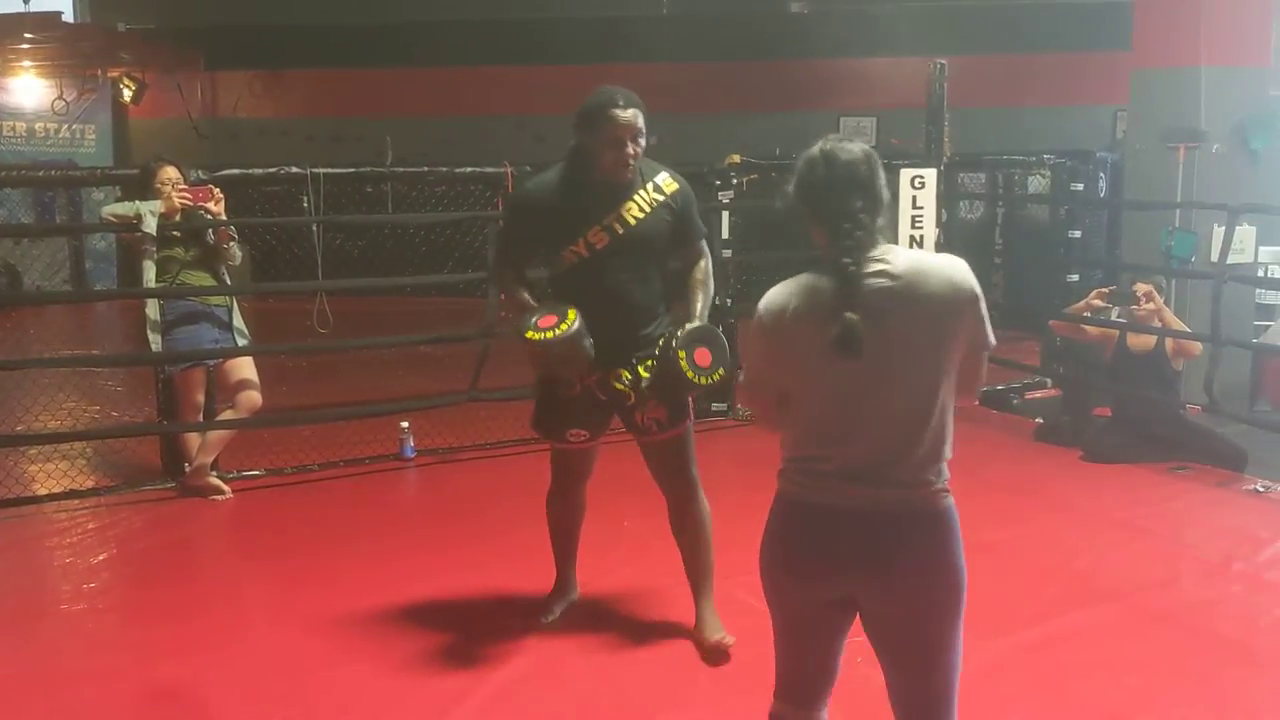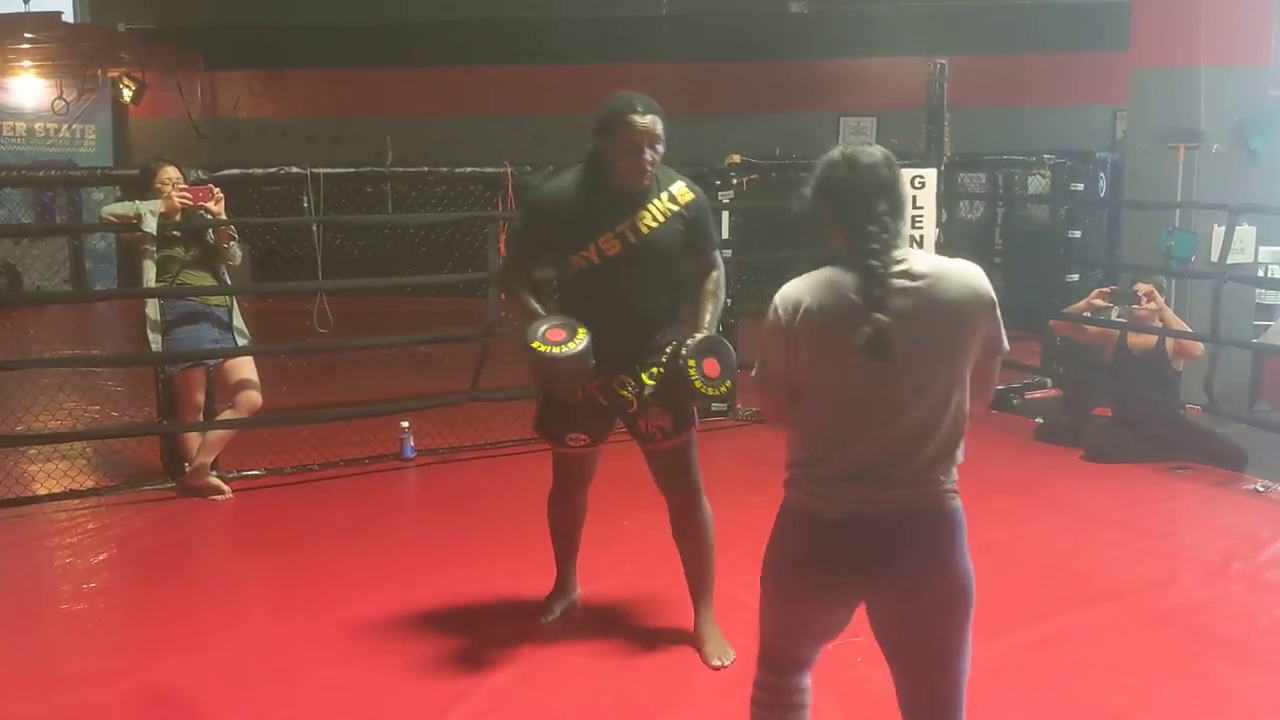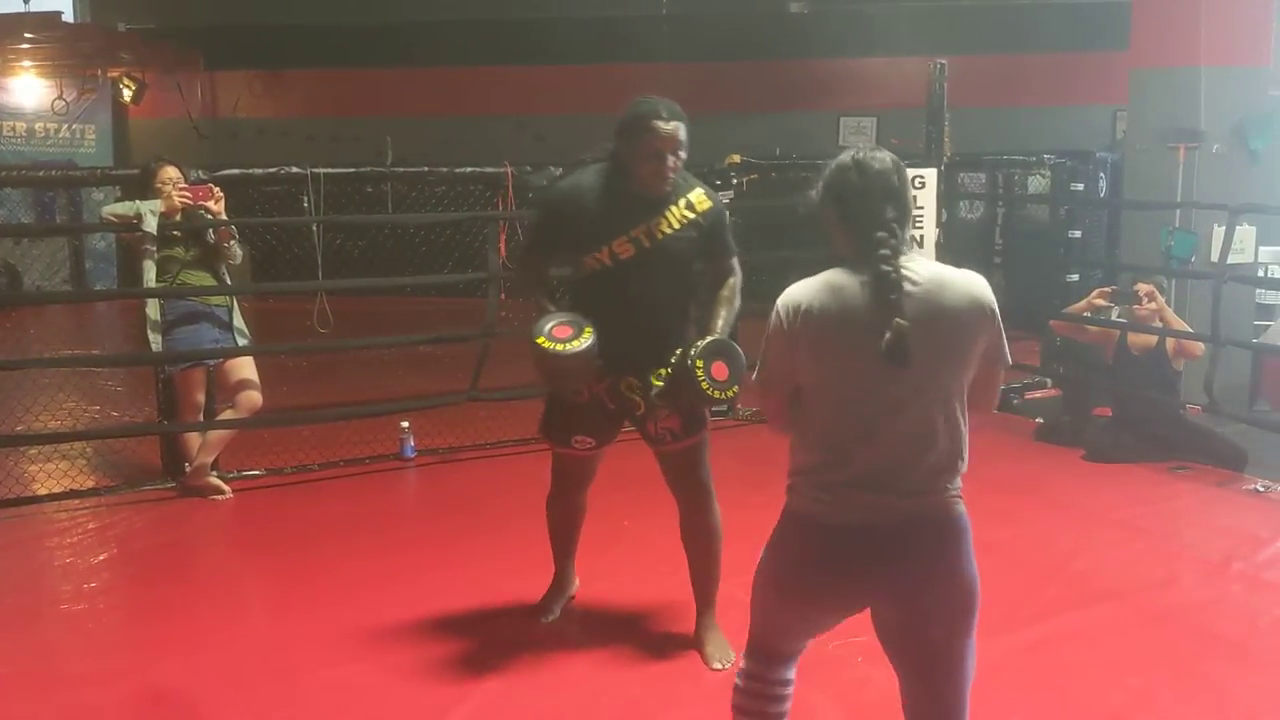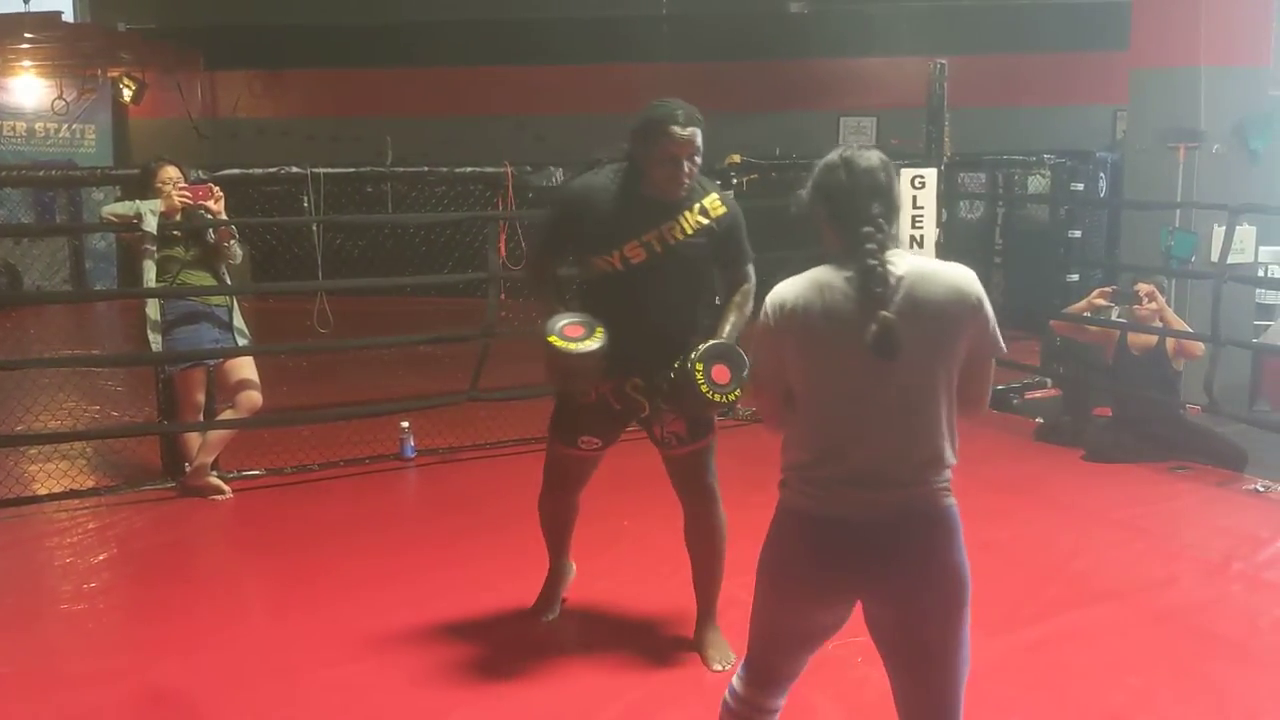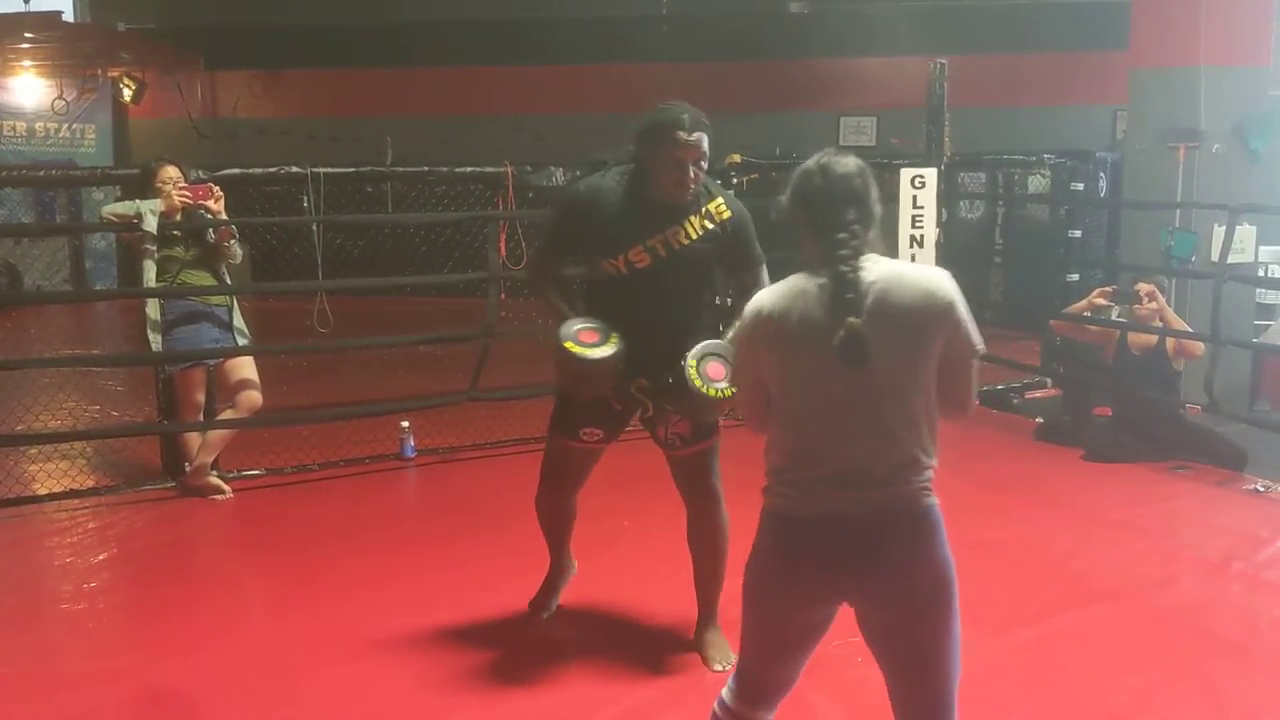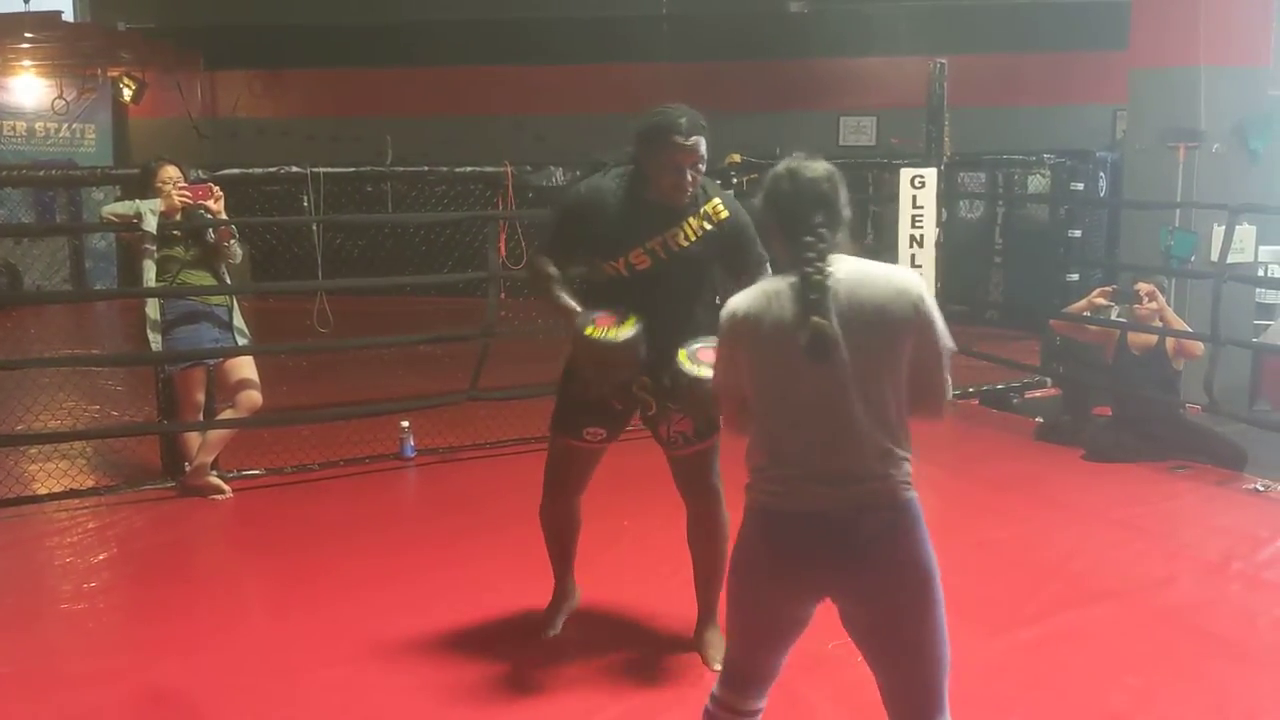
dt=0.1s
person 1, frame 1
left shoulder: (780, 306)
right shoulder: (954, 282)
left elbow: (766, 410)
right elbow: (966, 390)
left hip: (811, 528)
right hip: (917, 531)
person 1, frame 2
left shoulder: (796, 302)
right shoulder: (970, 287)
left elbow: (777, 409)
right elbow: (978, 395)
left hip: (817, 532)
right hip: (924, 533)
left knee: (781, 666)
person 1, frame 3
left shoulder: (800, 304)
right shoulder: (972, 298)
left elbow: (780, 412)
right elbow: (980, 402)
left hip: (820, 535)
right hip: (929, 539)
left knee: (768, 653)
person 1, frame 4
left shoulder: (787, 302)
right shoulder: (960, 290)
left elbow: (773, 410)
right elbow: (974, 400)
left hip: (812, 531)
right hip: (920, 533)
left knee: (766, 672)
person 1, frame 5
left shoulder: (767, 310)
right shoulder: (934, 290)
left elbow: (757, 417)
right elbow: (958, 401)
left hip: (797, 535)
right hip: (903, 532)
person 1, frame 6
left shoulder: (742, 312)
right shoulder: (905, 290)
left elbow: (736, 418)
right elbow: (933, 403)
left hip: (779, 530)
right hip: (882, 527)
person 2, frame 1
left shoulder: (670, 189)
right shoulder: (541, 196)
left elbow: (697, 260)
right elbow: (507, 266)
left wrist: (695, 322)
right wrist: (533, 310)
left hip: (652, 358)
left knee: (681, 481)
right knee: (568, 478)
left ankle: (704, 607)
right ankle: (566, 584)
person 2, frame 2
left shoulder: (685, 198)
right shoulder: (557, 199)
left elbow: (710, 271)
right elbow: (516, 268)
left wrist: (704, 333)
right wrist: (540, 317)
left hip: (659, 365)
left knee: (685, 488)
right knee: (570, 481)
left ankle: (705, 616)
right ankle: (566, 583)
person 2, frame 3
left shoulder: (703, 204)
right shoulder: (574, 196)
left elbow: (727, 276)
right elbow: (532, 262)
left wrist: (715, 337)
right wrist: (552, 314)
left hip: (669, 369)
right hip: (590, 365)
left knee: (695, 490)
right knee: (568, 483)
left ankle: (707, 620)
right ankle: (564, 577)
person 2, frame 4
left shoulder: (718, 208)
right shoulder: (588, 196)
left elbow: (741, 282)
right elbow: (543, 261)
left wrist: (721, 342)
right wrist: (564, 312)
left hip: (676, 372)
right hip: (598, 366)
left knee: (701, 493)
right knee: (560, 482)
left ankle: (708, 623)
right ankle: (558, 571)
person 2, frame 5
left shoulder: (725, 213)
right shoulder: (594, 197)
left elbow: (756, 285)
right elbow: (548, 260)
right wrist: (567, 312)
left hip: (682, 371)
left knee: (703, 493)
right knee: (555, 483)
left ankle: (709, 623)
right ankle: (559, 570)
person 2, frame 6
left shoulder: (723, 213)
right shoulder: (594, 200)
left elbow: (759, 283)
right elbow: (546, 262)
right wrist: (574, 310)
left hip: (683, 370)
right hip: (603, 363)
left knee: (703, 492)
right knee: (560, 487)
left ankle: (708, 622)
right ankle: (564, 589)
person 3, frame 1
left shoulder: (199, 222)
right shoulder: (148, 227)
left elbow: (233, 257)
right elbow: (107, 213)
left wrist: (220, 218)
right wrist: (160, 208)
left hip: (223, 317)
right hip: (182, 317)
left knee: (249, 399)
right knee: (192, 406)
left ankle: (198, 469)
right ankle: (199, 472)
person 3, frame 2
left shoulder: (199, 222)
right shoulder: (149, 227)
left elbow: (233, 257)
right elbow: (107, 212)
left wrist: (220, 218)
right wrist: (160, 208)
left hip: (223, 316)
right hip: (183, 317)
left knee: (250, 398)
right knee: (192, 405)
left ankle: (198, 469)
right ankle: (199, 472)
person 3, frame 3
left shoulder: (199, 222)
right shoulder: (148, 227)
left elbow: (233, 257)
right elbow: (107, 213)
left wrist: (220, 217)
right wrist: (160, 208)
left hip: (223, 316)
right hip: (182, 317)
left knee: (250, 398)
right knee: (192, 405)
left ankle: (198, 469)
right ankle: (199, 473)
person 3, frame 4
right shoulder: (149, 227)
left elbow: (233, 257)
right elbow: (107, 212)
left wrist: (220, 217)
right wrist: (160, 207)
left hip: (223, 316)
right hip: (183, 317)
left knee: (250, 398)
right knee: (192, 405)
left ankle: (198, 469)
right ankle: (199, 472)
person 3, frame 5
left shoulder: (200, 222)
right shoulder: (148, 226)
left elbow: (233, 256)
right elbow: (108, 212)
left wrist: (220, 217)
right wrist: (160, 207)
left hip: (223, 316)
right hip: (183, 317)
left knee: (250, 399)
right knee: (192, 405)
left ankle: (199, 469)
right ankle: (199, 472)
person 3, frame 6
left shoulder: (199, 222)
right shoulder: (149, 226)
left elbow: (233, 256)
right elbow: (107, 212)
left wrist: (220, 216)
right wrist: (159, 207)
left hip: (223, 316)
right hip: (183, 317)
left knee: (250, 398)
right knee: (192, 405)
left ankle: (198, 468)
right ankle: (199, 471)
person 4, frame 1
left shoulder: (1170, 338)
right shoulder: (1112, 333)
left elbow: (1195, 350)
right elbow: (1057, 324)
left wrist: (1161, 309)
right wrist: (1086, 305)
left hip: (1169, 425)
right hip: (1124, 426)
left knee: (1234, 457)
right knee: (1093, 441)
right ankle: (1177, 456)
person 4, frame 2
left shoulder: (1171, 338)
right shoulder: (1113, 333)
left elbow: (1196, 351)
right elbow: (1057, 324)
left wrist: (1162, 309)
right wrist: (1087, 304)
left hip: (1170, 425)
right hip: (1125, 426)
left knee: (1234, 457)
right knee: (1093, 440)
right ankle: (1176, 455)
person 4, frame 3
left shoulder: (1171, 338)
right shoulder: (1113, 333)
left elbow: (1197, 351)
right elbow: (1057, 324)
left wrist: (1163, 309)
right wrist: (1088, 303)
left hip: (1169, 425)
right hip: (1125, 425)
left knee: (1234, 456)
right knee: (1094, 440)
right ankle: (1177, 456)
person 4, frame 4
left shoulder: (1171, 339)
right shoulder: (1113, 333)
left elbow: (1197, 351)
right elbow: (1058, 324)
left wrist: (1164, 309)
right wrist: (1089, 303)
left hip: (1170, 425)
right hip: (1125, 425)
left knee: (1234, 456)
right knee: (1093, 439)
right ankle: (1177, 456)
person 4, frame 5
left shoulder: (1172, 338)
right shoulder: (1113, 333)
left elbow: (1197, 351)
right elbow: (1058, 324)
left wrist: (1164, 310)
right wrist: (1089, 303)
left hip: (1170, 425)
right hip: (1125, 425)
left knee: (1234, 456)
right knee: (1093, 440)
right ankle: (1176, 455)
person 4, frame 6
left shoulder: (1171, 338)
right shoulder: (1113, 332)
left elbow: (1197, 351)
right elbow: (1057, 324)
left wrist: (1164, 309)
right wrist: (1089, 302)
left hip: (1170, 425)
right hip: (1125, 425)
left knee: (1234, 456)
right knee: (1092, 439)
right ankle: (1173, 455)
